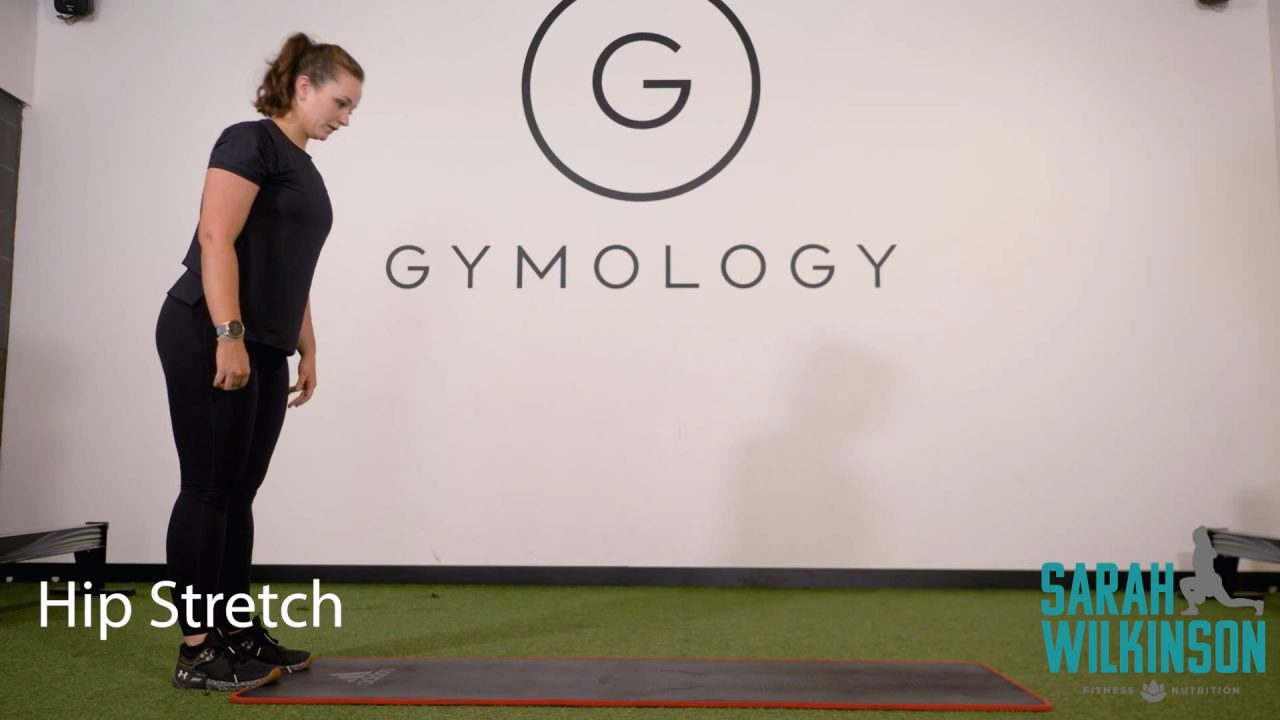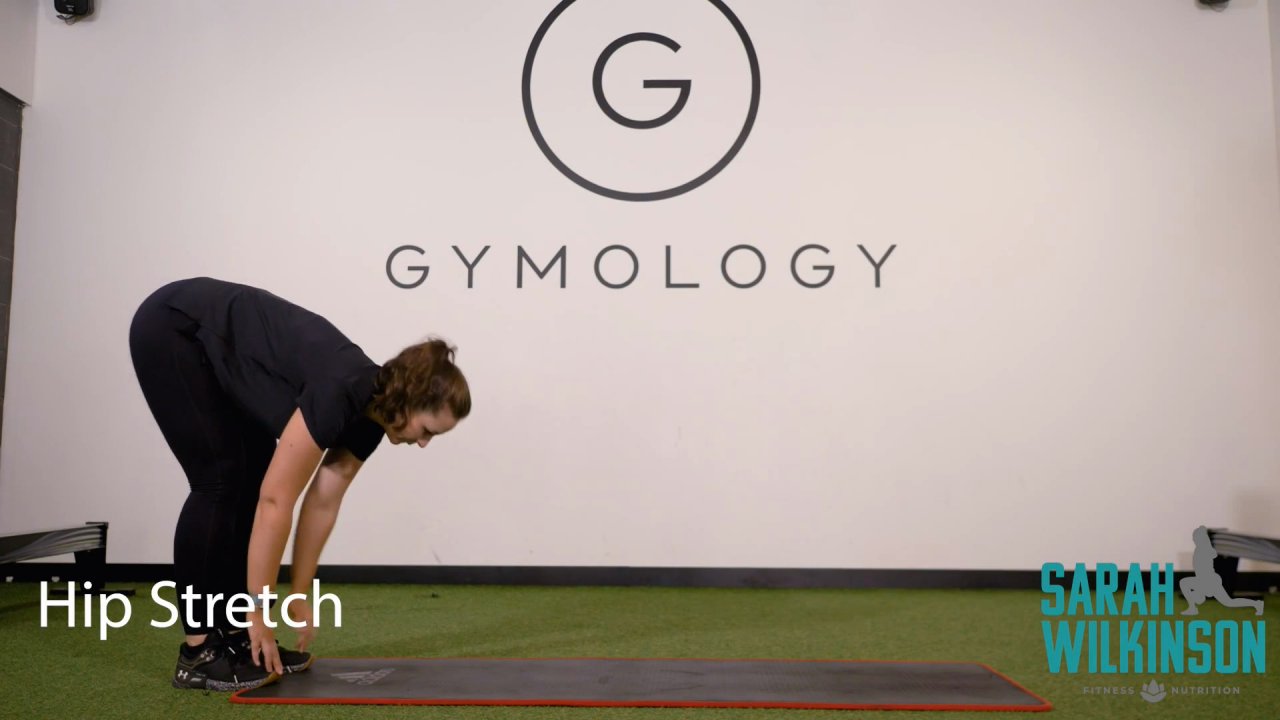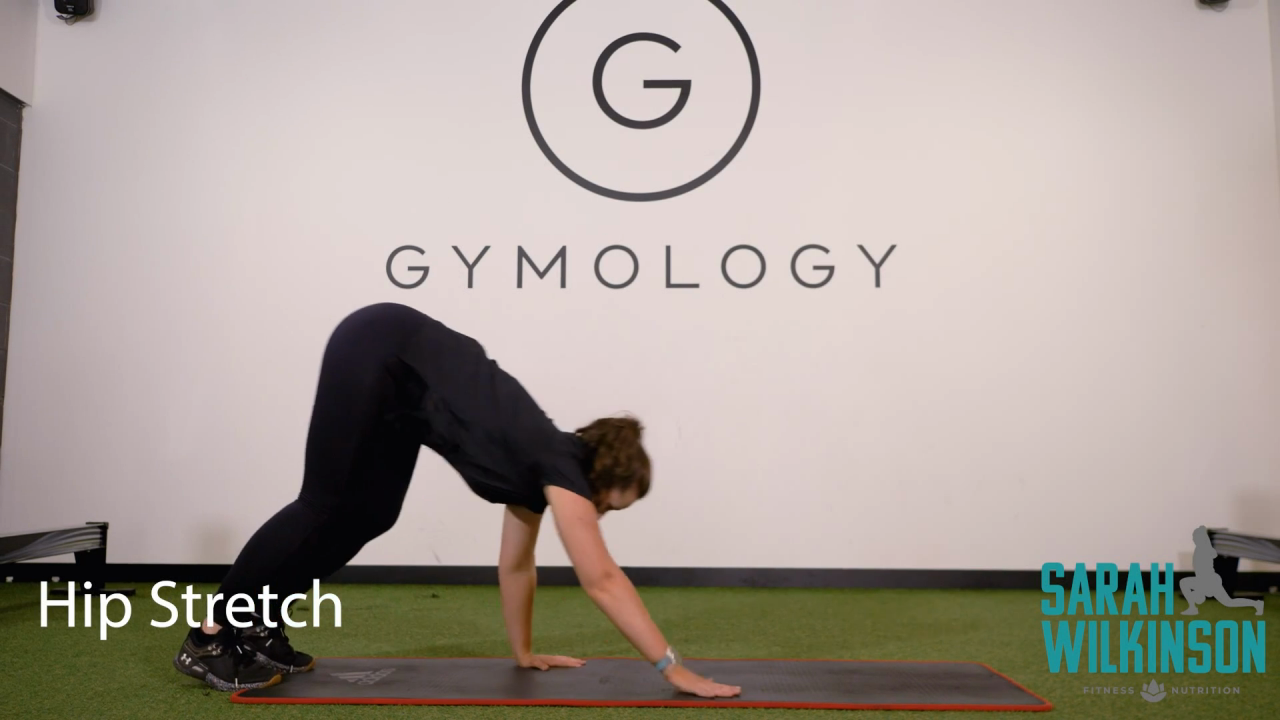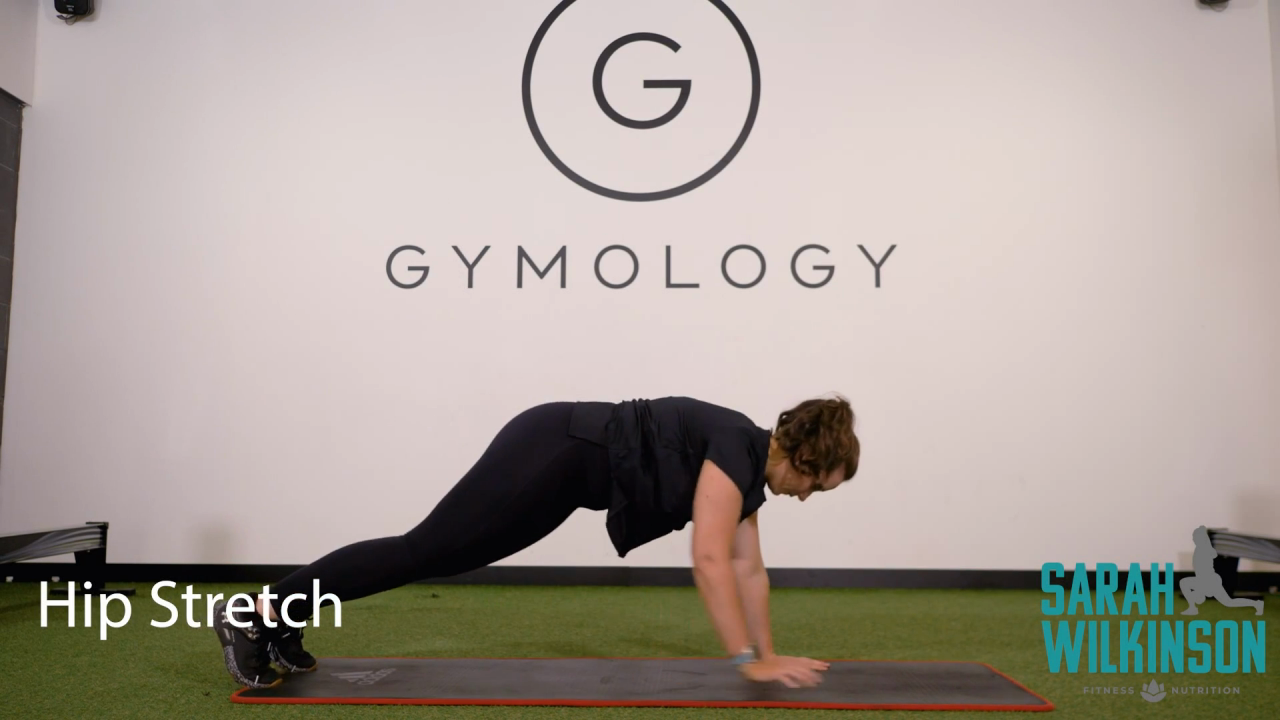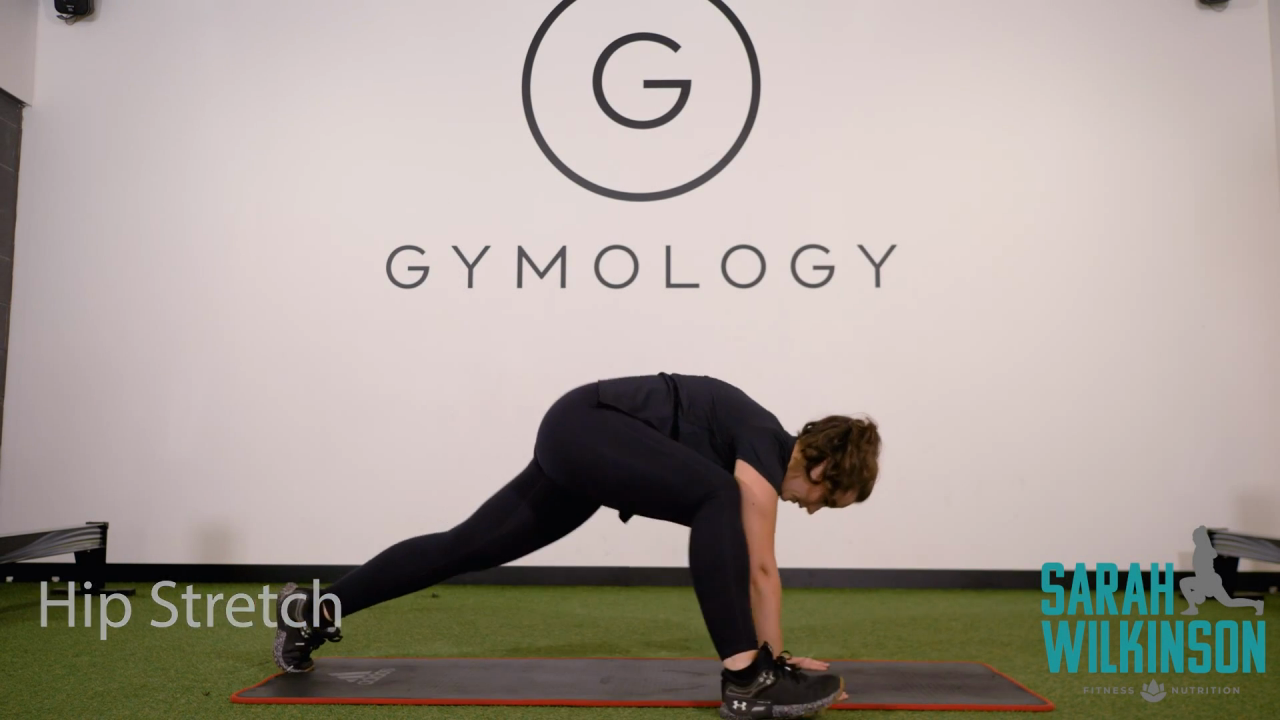
dt=1s
person 1, frame 1
left shoulder: (305, 172)
right shoulder: (249, 142)
right elbow: (215, 239)
left wrist: (306, 352)
right wrist: (229, 336)
left hip: (258, 346)
right hip: (205, 335)
left knee: (239, 489)
right knee: (209, 486)
left ankle: (235, 634)
right ankle: (196, 648)
person 1, frame 2
left shoulder: (371, 418)
right shoulder: (340, 394)
left elbow: (322, 505)
right elbow: (275, 502)
left wrist: (299, 598)
right wrist: (259, 610)
left hip: (216, 351)
right hip: (171, 327)
left knee: (253, 479)
right knee: (220, 480)
left ankle: (235, 634)
right ankle: (198, 648)
person 1, frame 3
left shoulder: (543, 470)
right shoulder: (567, 470)
left elbow: (516, 561)
right elbow: (601, 578)
left wrist: (523, 650)
right wrist: (672, 668)
left hip: (402, 372)
right hip: (376, 351)
left knee: (372, 515)
right knee: (328, 506)
left ankle: (258, 627)
right ankle: (208, 637)
person 1, frame 4
left shoulder: (748, 471)
right shoulder: (735, 449)
left elbow: (745, 567)
right elbow: (709, 561)
left wrist: (767, 648)
right wrist: (750, 659)
left hip: (564, 472)
right hip: (551, 450)
left knee: (439, 559)
right knee: (423, 551)
left ankle: (281, 623)
right ankle: (255, 616)
person 1, frame 5
left shoulder: (764, 456)
right shoulder: (764, 450)
left elbow: (751, 561)
right elbow: (758, 565)
left wrist: (774, 644)
right wrist: (765, 655)
left hip: (581, 450)
right hip: (582, 423)
left knee: (465, 549)
right knee: (717, 495)
left ankle: (310, 611)
